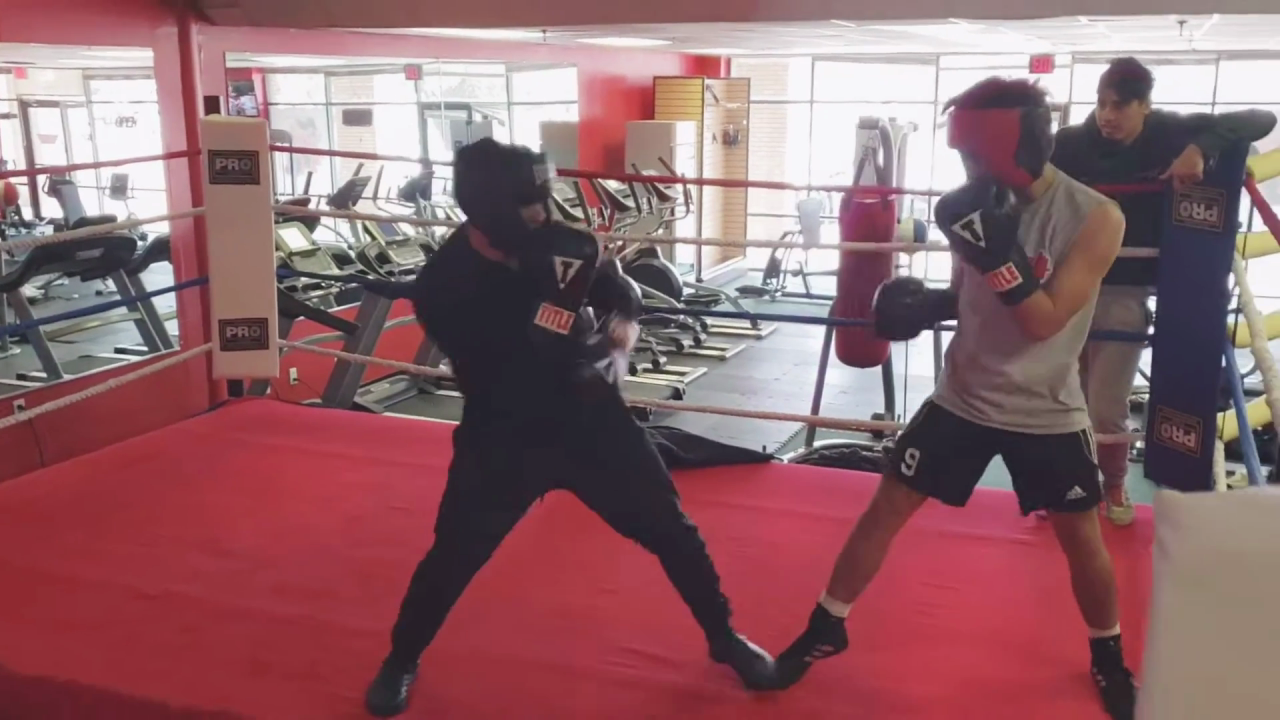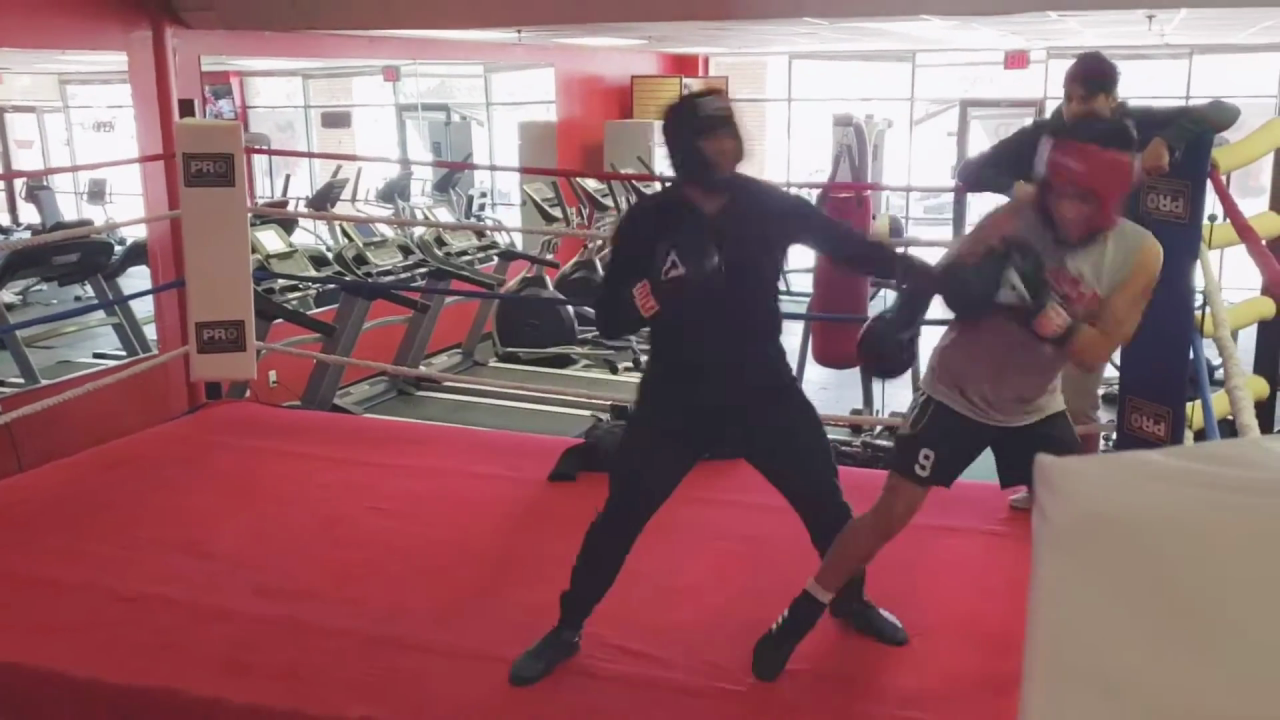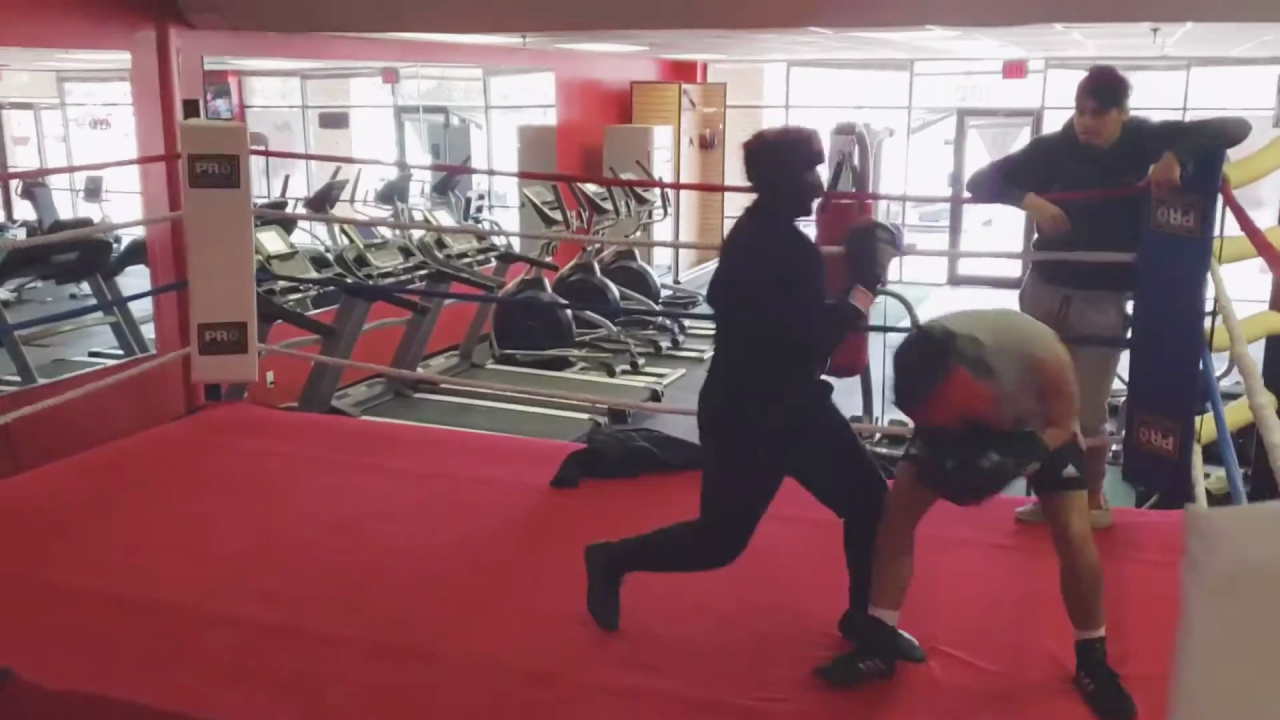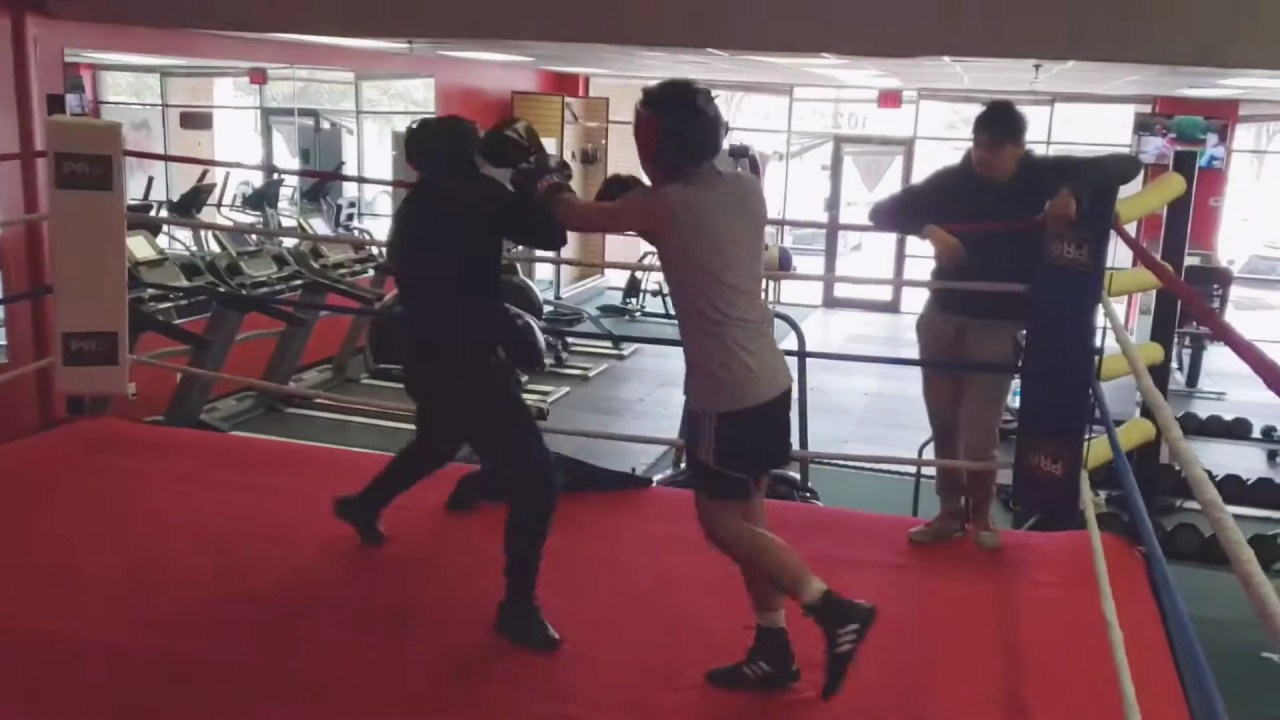
dt=0.5s
person 1, frame 1
left shoulder: (554, 243)
right shoulder: (443, 285)
left elbow: (621, 294)
right elbow: (496, 377)
left wrist: (616, 344)
right wrist: (559, 305)
left hip: (587, 416)
right hip: (503, 434)
left knee: (670, 530)
right knee: (455, 552)
left ankle: (723, 636)
right ankle: (402, 658)
person 1, frame 2
left shoulder: (763, 204)
right shoulder: (648, 220)
left elbow: (851, 246)
right elbow: (611, 320)
left wrist: (924, 273)
right wrist: (667, 280)
left hip: (762, 384)
right hip: (680, 389)
left knee: (822, 497)
right knee: (625, 509)
left ankle: (851, 601)
right ankle: (566, 631)
person 1, frame 3
left shoulder: (762, 231)
right shoulder: (780, 245)
left elbow: (722, 297)
right elbow: (819, 335)
right wrist: (866, 279)
left hip: (788, 401)
right hip: (748, 409)
left knee: (867, 496)
right knee: (724, 538)
left ankle: (863, 615)
right ankle: (611, 562)
person 1, frame 4
left shoulder: (417, 208)
right shoulder: (466, 198)
right elbow: (546, 232)
left hip: (429, 358)
right hip: (468, 365)
left knee: (435, 444)
right knee: (535, 481)
left ankle: (360, 505)
right ankle: (517, 605)
person 2, frame 1
left shoulder: (1096, 217)
right shoulder: (978, 203)
left elbow: (1045, 321)
left wrist: (996, 255)
right wrist: (927, 303)
left hip: (1047, 412)
right hip: (962, 399)
left knee: (1082, 539)
right knee: (886, 509)
left ankle: (1109, 658)
right ankle: (825, 629)
person 2, frame 2
left shoulder: (1142, 257)
right shoulder: (1015, 222)
left elbow: (1095, 352)
right elbow: (945, 279)
left wrist: (1042, 306)
left hip: (1037, 409)
right hip: (957, 395)
right knee: (892, 511)
right ankle: (805, 611)
person 2, frame 3
left shoulder: (1037, 351)
left elbow: (1060, 422)
left wrist: (1012, 460)
left hip: (1040, 424)
right hip: (958, 420)
left knee: (1074, 538)
right knee: (897, 509)
left ankle: (1093, 658)
right ankle: (878, 644)
person 2, frame 4
left shoulder: (666, 204)
right shoulder: (747, 188)
left elbow: (580, 219)
left wrist: (544, 178)
left hip: (728, 388)
right hip: (768, 376)
left knee: (723, 522)
right knee: (744, 512)
left ankle: (838, 611)
right ankle: (775, 650)
person 3, frame 1
left shoulder: (1173, 133)
right shoulder: (1074, 140)
left wrist: (1198, 149)
left hip: (1126, 293)
left knee: (1108, 407)
left ankle: (1114, 487)
person 3, frame 2
left shoulder: (1137, 127)
right shoulder: (1040, 136)
left elbow: (1223, 113)
right elbow: (969, 171)
left wrist: (1165, 141)
right wrist: (1018, 186)
left knee: (1078, 400)
person 3, frame 3
left shoulder: (1147, 141)
right shoulder: (1052, 148)
left elbow: (1235, 128)
right elbow: (980, 182)
left wrist: (1176, 156)
right wrist: (1029, 199)
left hip: (1104, 296)
right hip: (1045, 289)
left knee: (1088, 409)
left ankle: (1092, 493)
person 3, frame 4
left shoulder: (1044, 176)
right shoulder: (952, 181)
left elbow: (1127, 166)
right elbow: (882, 212)
left wrist: (1072, 191)
right wrist: (929, 230)
left hip: (998, 324)
right hip: (943, 316)
left knee: (978, 435)
right knee: (944, 426)
left ankle: (980, 514)
right ankle: (950, 511)
